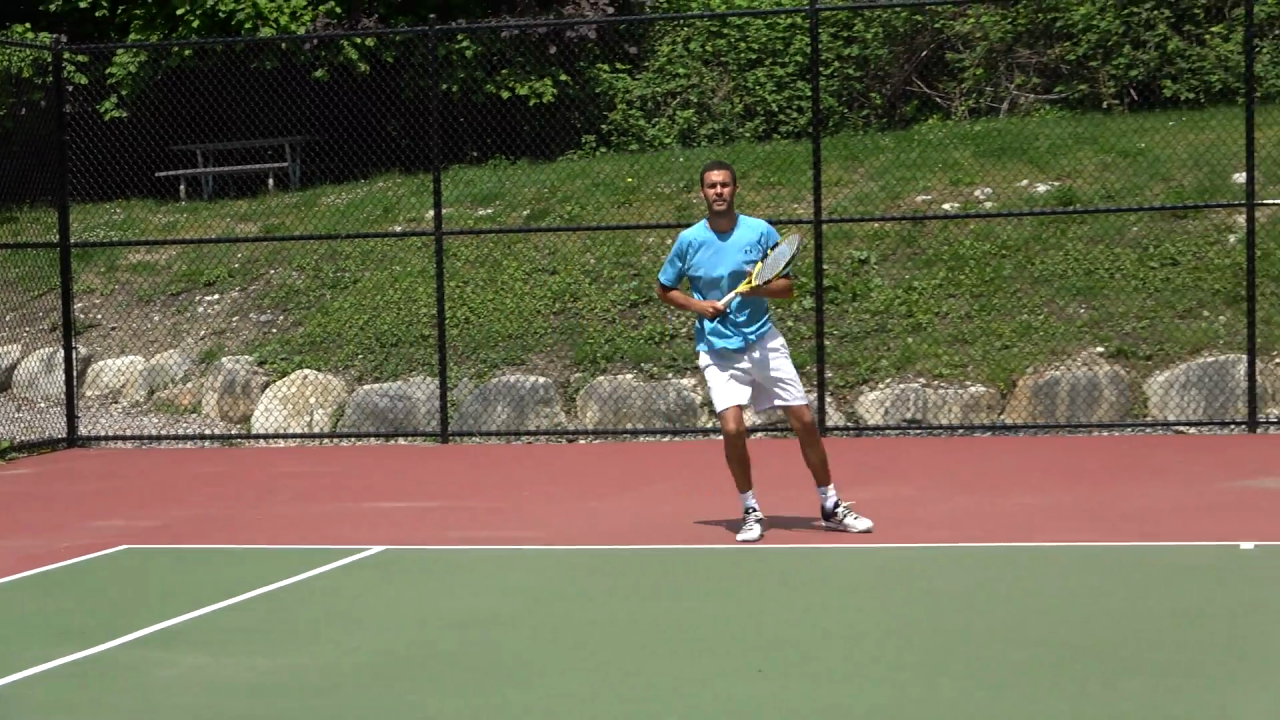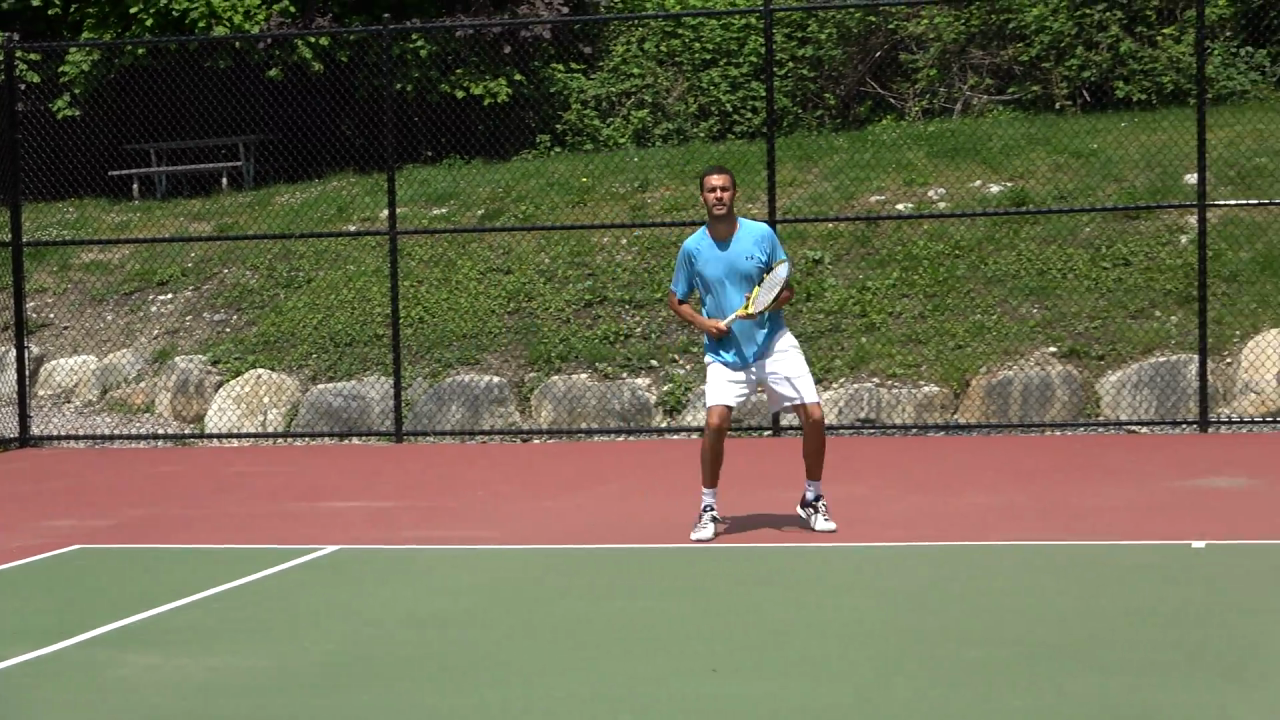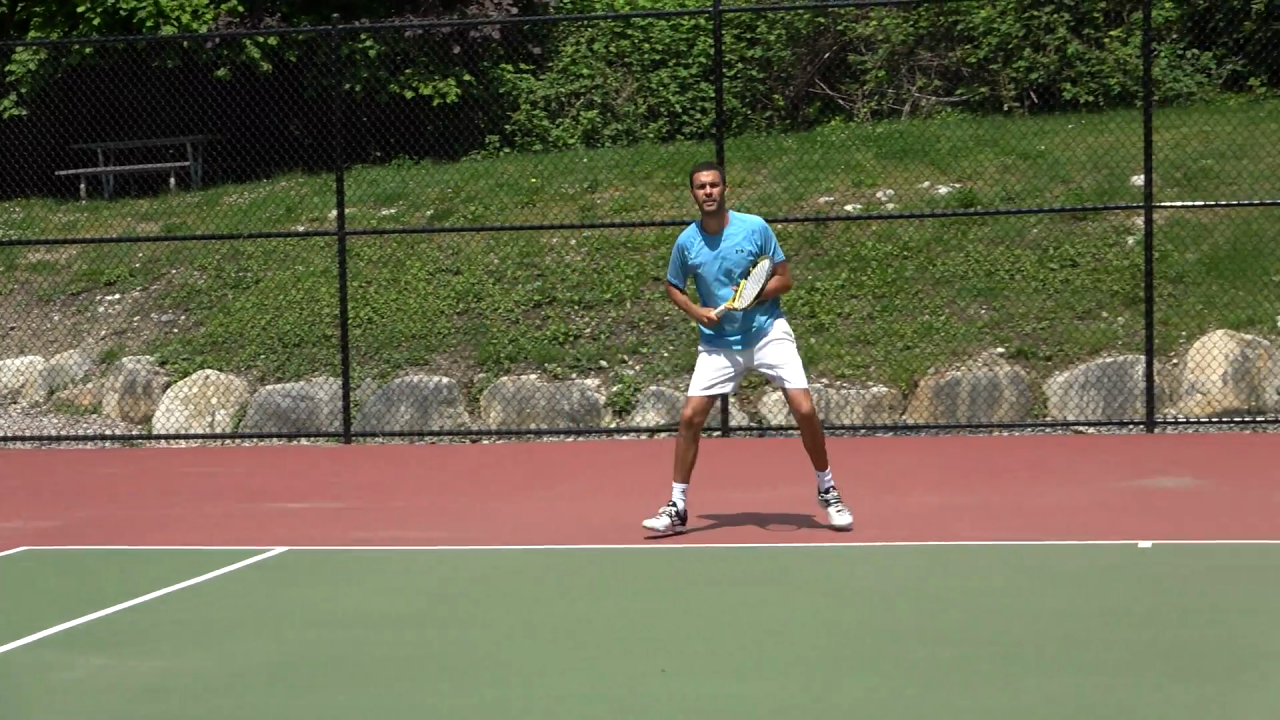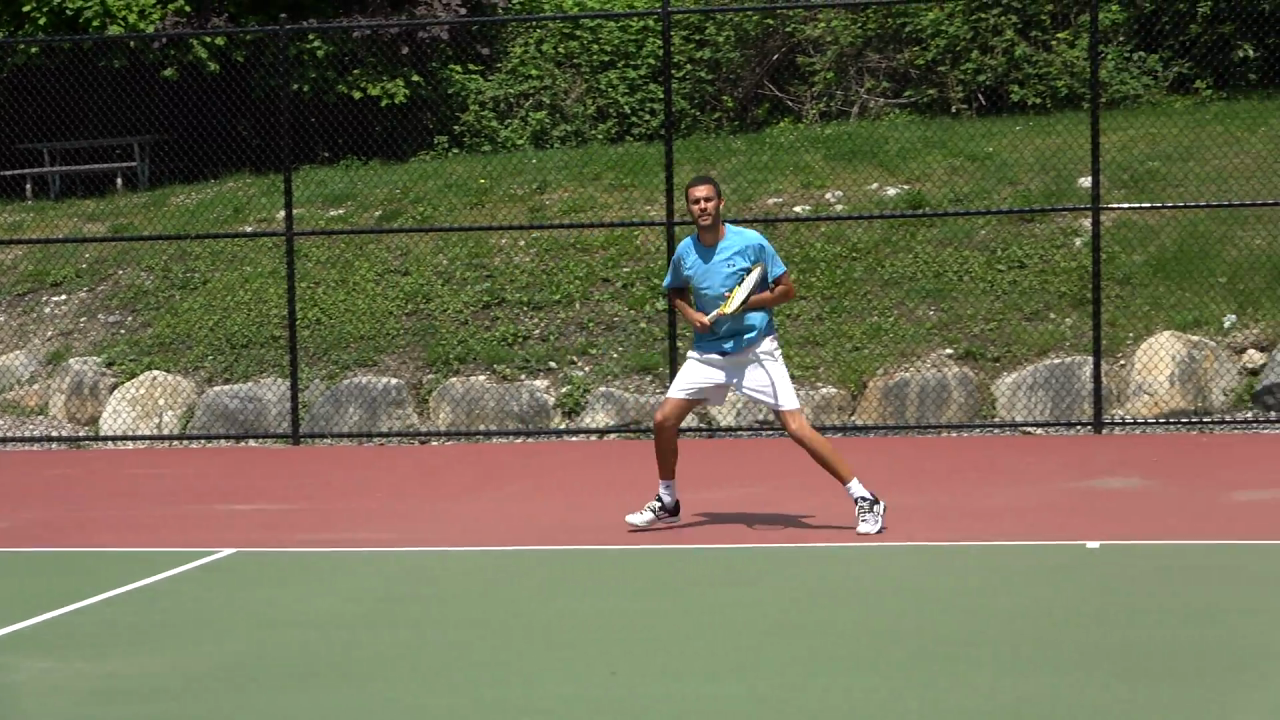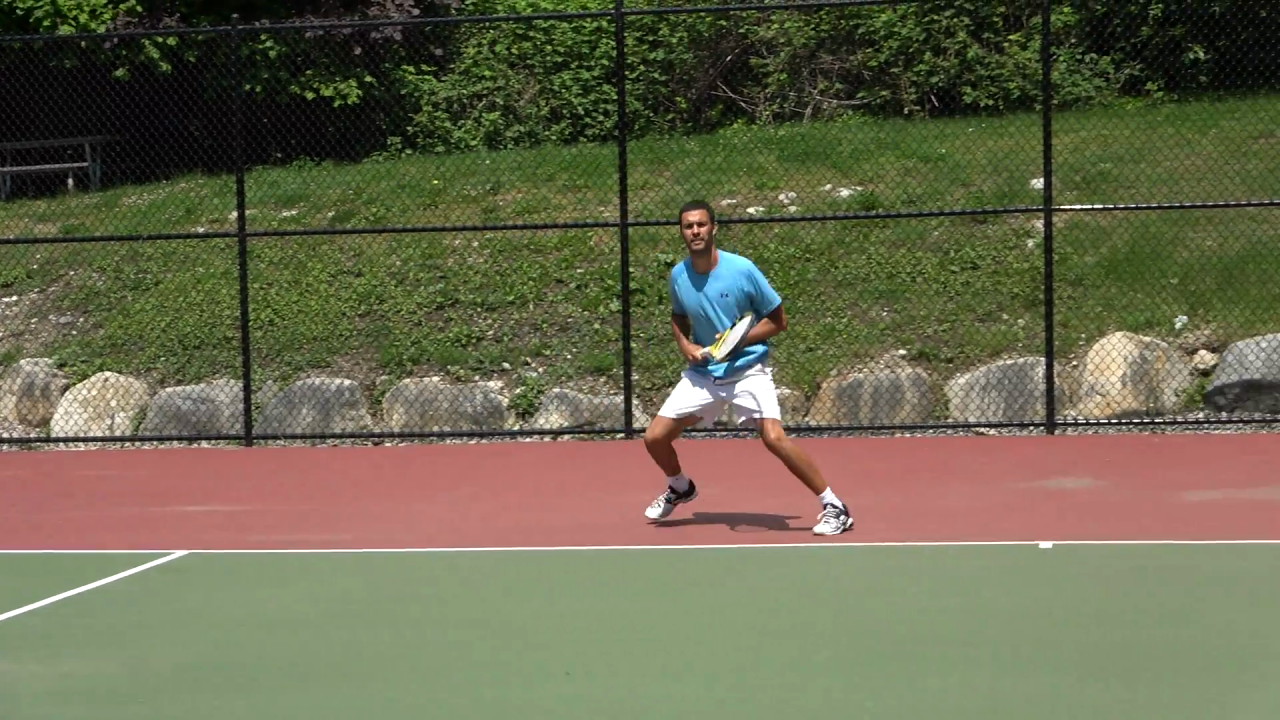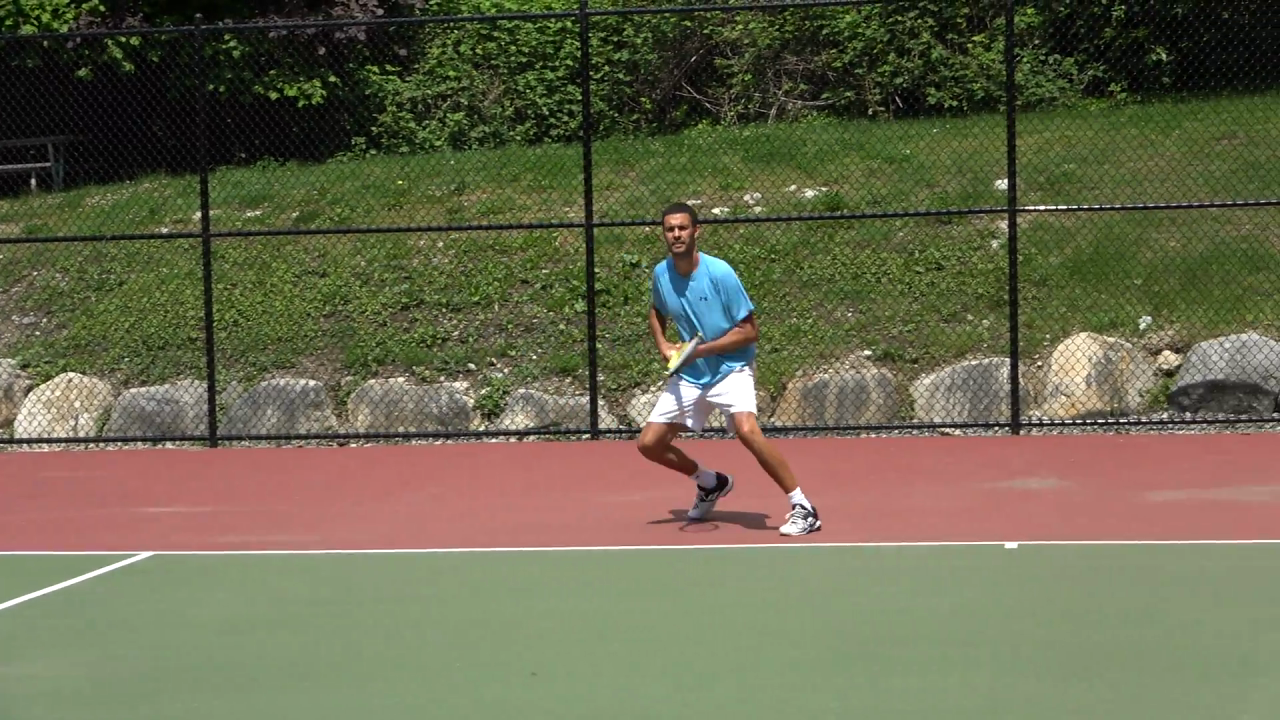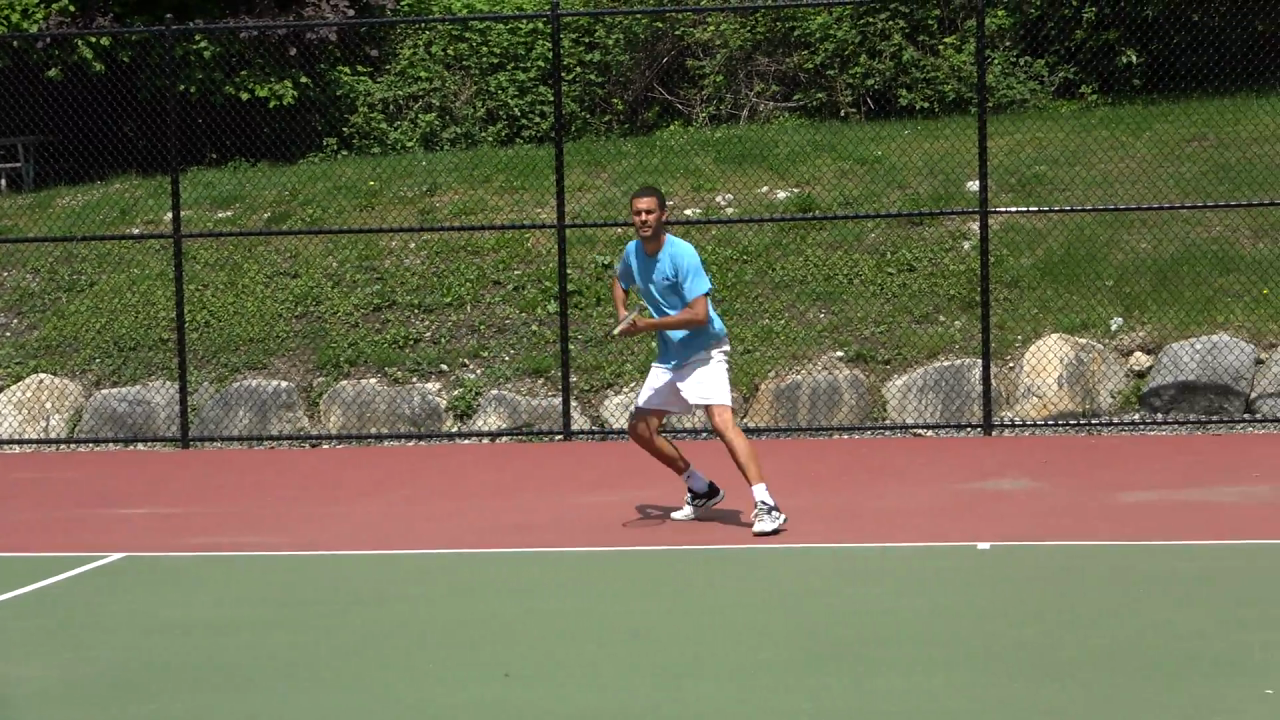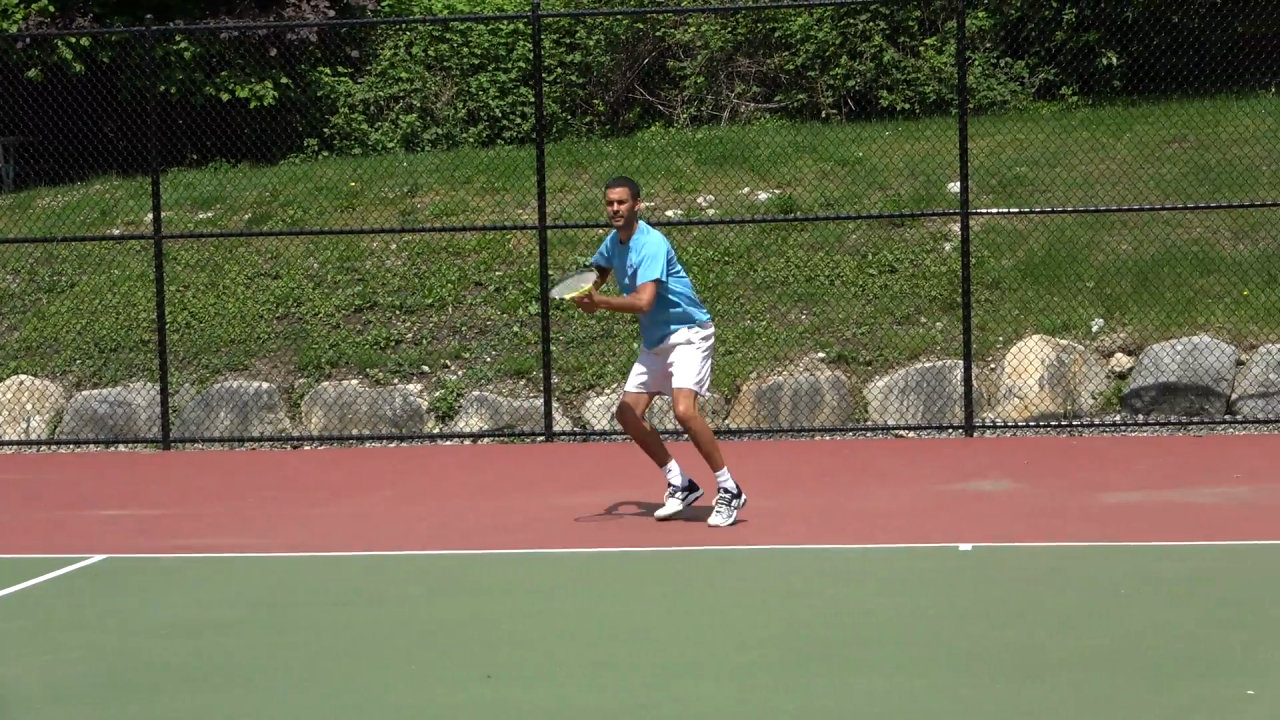
dt=0.1s
person 1, frame 1
left shoulder: (762, 231)
right shoulder: (688, 241)
left elbow: (786, 286)
right elbow: (664, 290)
left wrist: (759, 289)
right wrist: (700, 306)
left hip: (764, 342)
right hip: (720, 350)
left knee: (805, 421)
right knee: (732, 428)
left ankle: (833, 505)
right ankle: (750, 510)
person 1, frame 2
left shoulder: (762, 234)
right shoulder: (692, 248)
left elbow: (787, 291)
right elbow: (677, 302)
left wrist: (765, 303)
right wrist: (703, 323)
left hip: (773, 342)
right hip: (725, 352)
left knee: (814, 418)
right knee: (715, 423)
left ankle: (812, 500)
right ankle: (709, 509)
person 1, frame 3
left shoulder: (755, 227)
right shoulder: (686, 241)
left elbow: (785, 279)
right elbow: (672, 291)
left wrist: (754, 297)
right wrist: (695, 310)
left hip: (767, 331)
right hip: (718, 342)
left knee: (805, 410)
right knee: (691, 417)
left ankle: (827, 491)
right ankle: (677, 508)
person 1, frame 4
left shoulder: (751, 242)
right shoulder: (684, 252)
left elbow: (786, 290)
right elbow: (675, 293)
left wrist: (748, 302)
right wrist: (692, 315)
left hip: (756, 347)
right hip: (710, 350)
left knee: (795, 426)
right knee: (663, 420)
left ankle: (863, 498)
right ankle: (666, 501)
person 1, frame 5
left shoulder: (742, 269)
right shoulder: (677, 275)
left elbow: (778, 322)
left wrist: (737, 341)
right wrist: (687, 345)
left hip: (746, 368)
right hip: (701, 374)
left knee: (772, 437)
right knee: (654, 438)
left ankle: (834, 506)
right ankle: (679, 487)
person 1, frame 6
left shoulder: (720, 273)
right shoulder: (660, 274)
left elbow: (750, 331)
left wrist: (705, 349)
right wrist: (662, 344)
left hip: (731, 369)
right hip: (689, 375)
left knee: (747, 430)
right knee: (649, 444)
left ankle: (802, 507)
right ankle: (711, 482)
person 1, frame 7
left shoulder: (683, 254)
right shoulder: (632, 251)
left elbow: (700, 315)
right elbow: (620, 282)
left wrist: (649, 323)
right wrist: (622, 311)
left hip: (705, 353)
right hip: (668, 357)
left knee: (720, 421)
right knee: (640, 430)
left ankle: (765, 503)
right ankle: (700, 488)
person 1, frame 8
left shoulder: (652, 242)
right shoulder: (614, 240)
left elbow: (643, 302)
right elbow: (598, 272)
left wrist: (598, 302)
right wrist: (587, 292)
left hip: (688, 332)
right hip: (655, 340)
left knee: (684, 409)
right knee: (629, 412)
left ankle: (728, 489)
right ankle: (680, 483)
